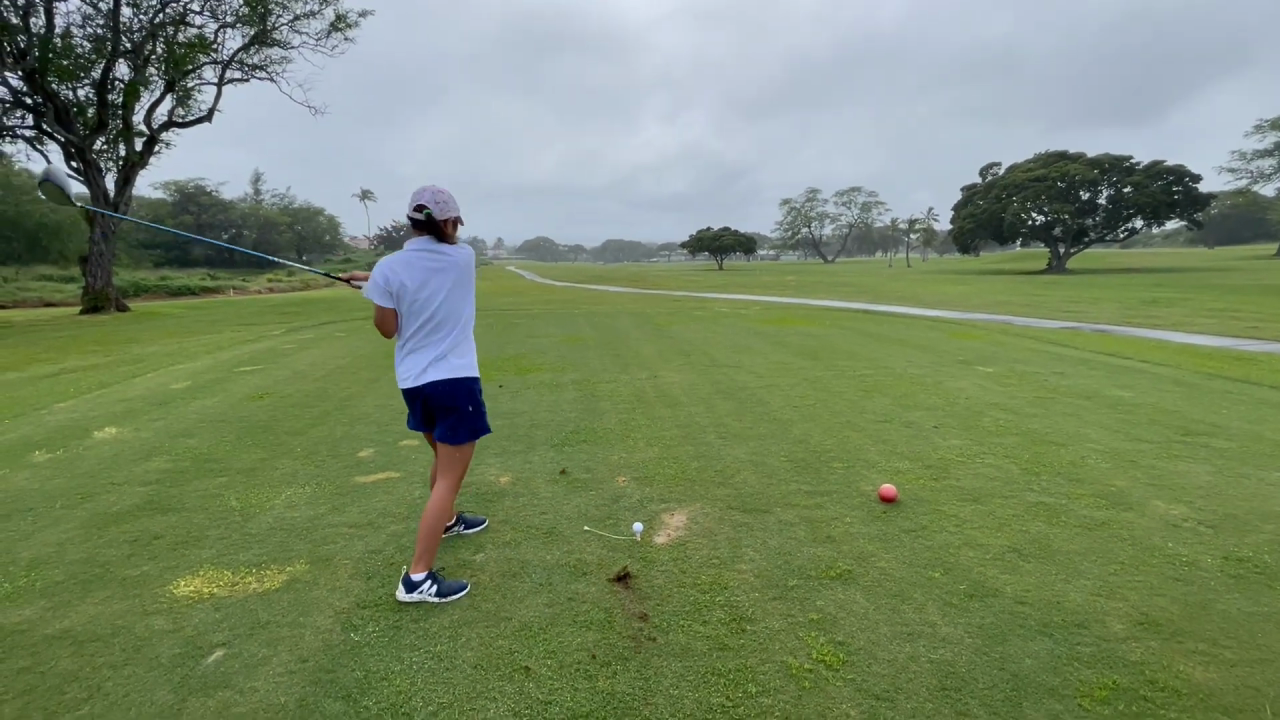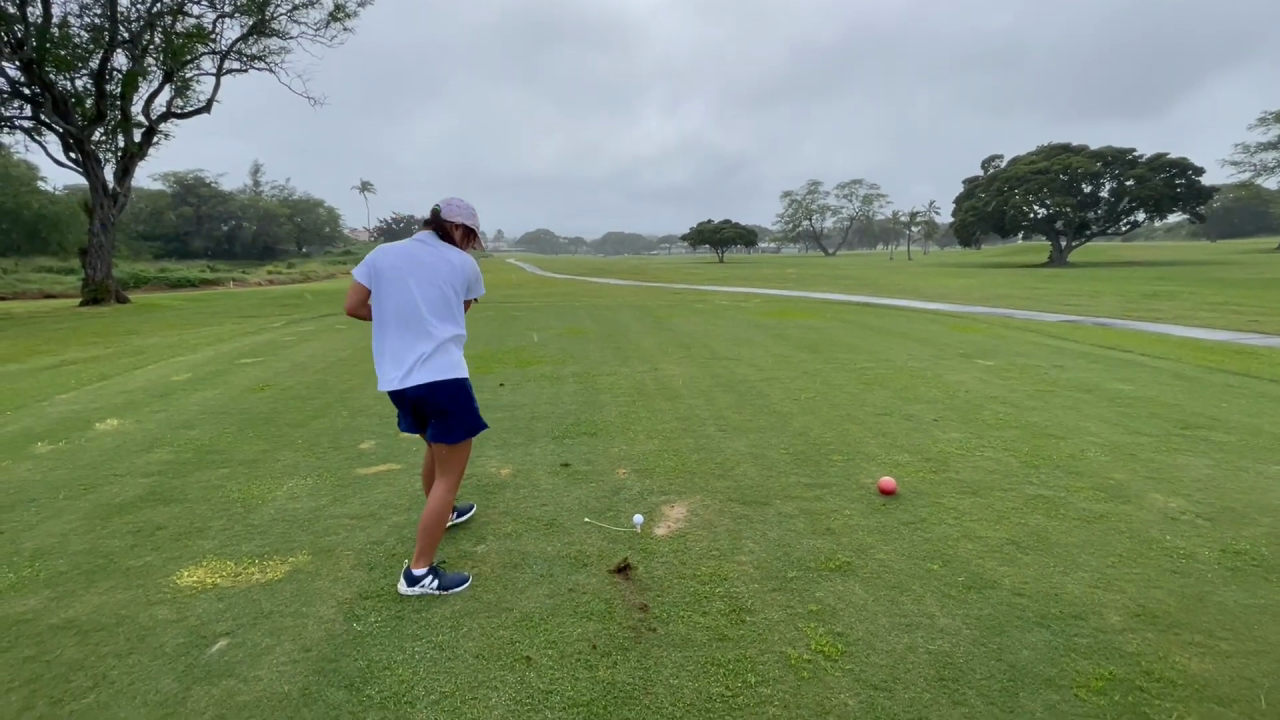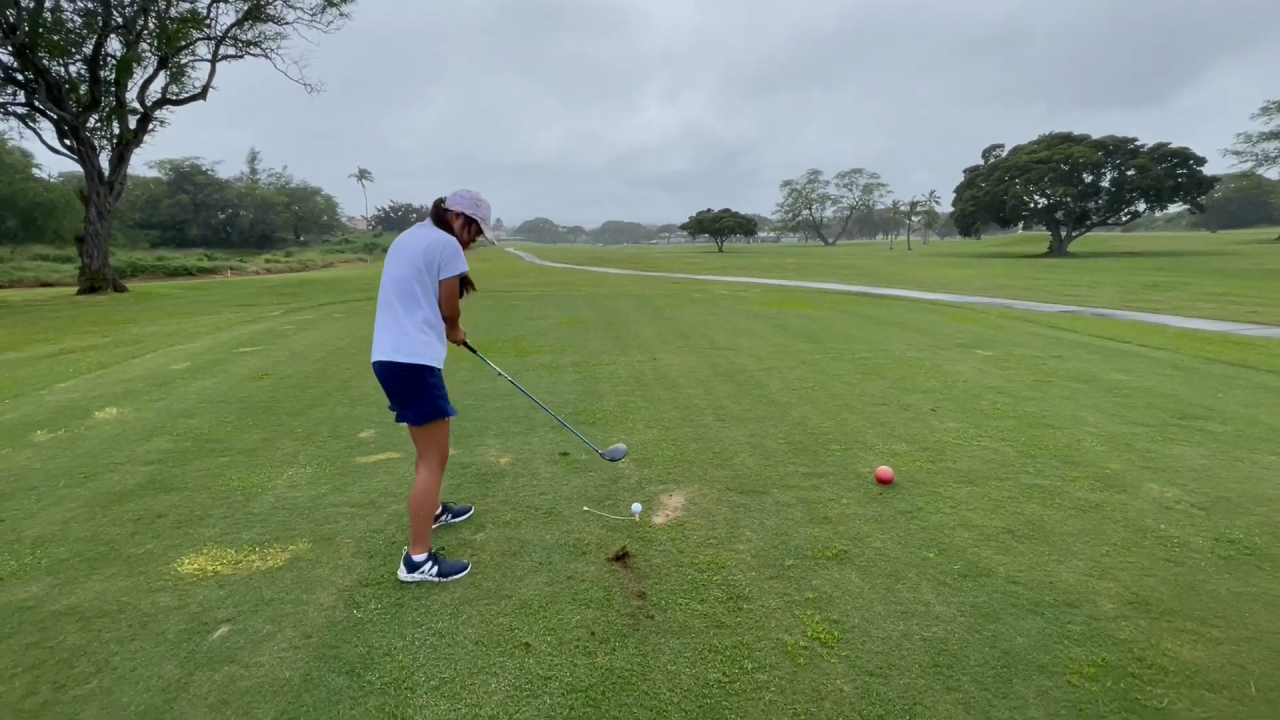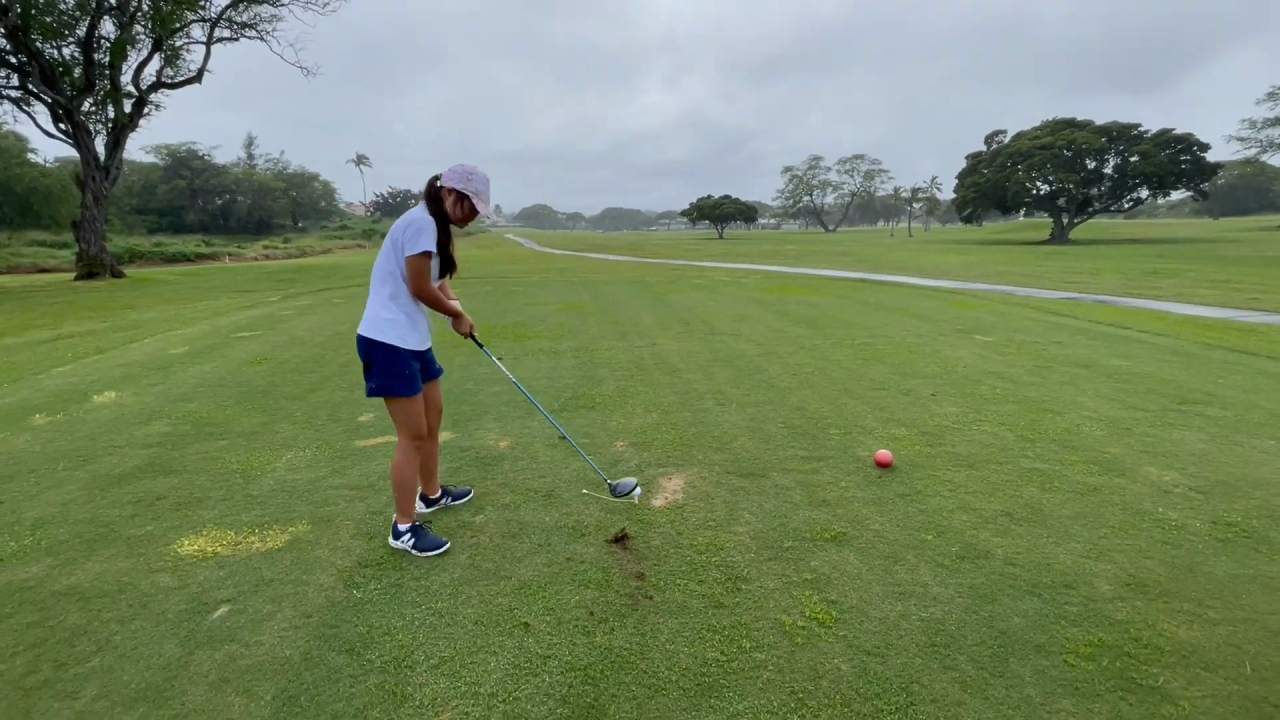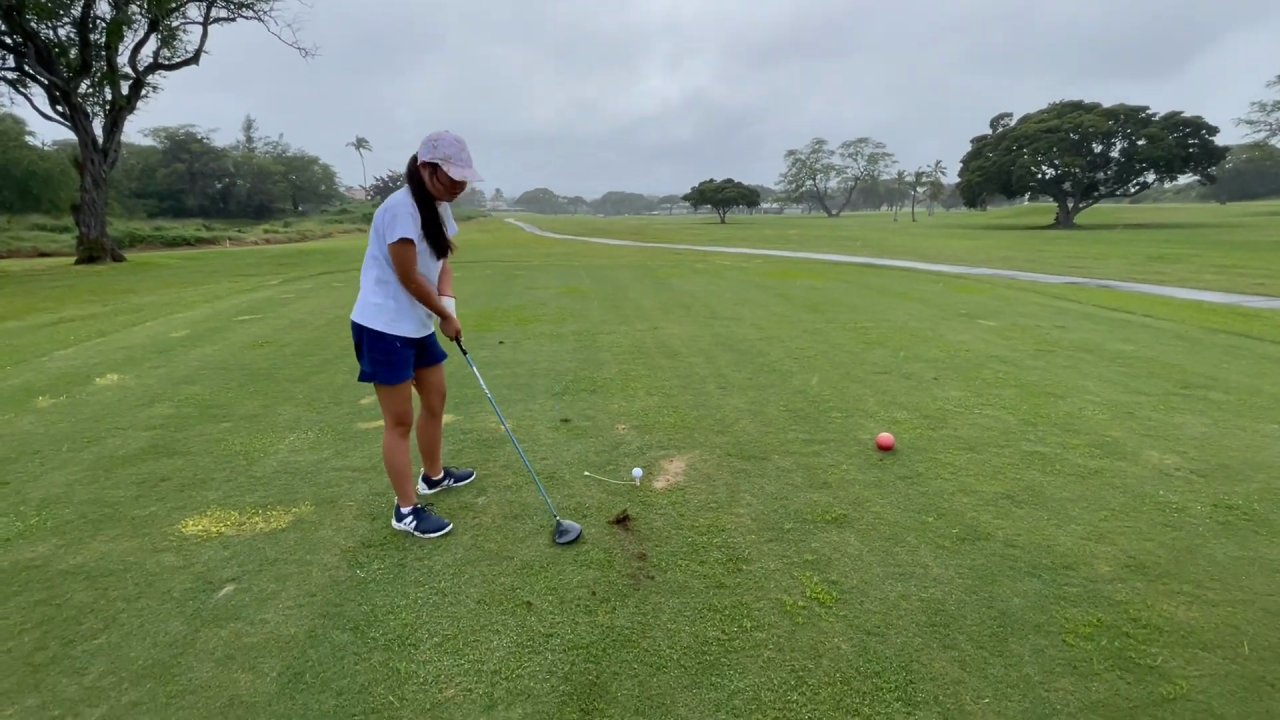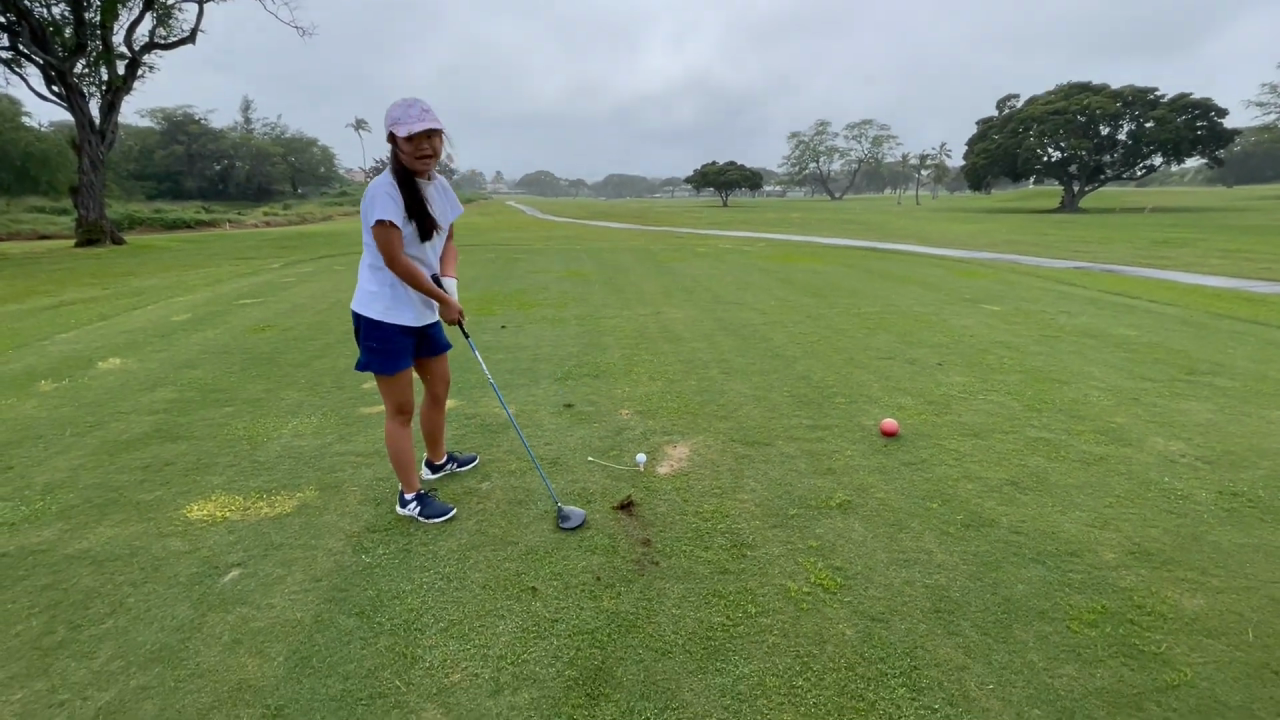
dt=0.3s
person 1, frame 1
left shoulder: (387, 268)
right shoulder: (464, 257)
left elbow: (388, 330)
left hip: (414, 383)
right hip: (457, 381)
left knee: (444, 458)
right knee: (449, 479)
left ankle: (446, 520)
right ankle: (417, 577)
person 1, frame 2
left shoulder: (382, 254)
right shoulder: (464, 265)
left elbow: (354, 306)
left hip: (398, 381)
right hip: (444, 378)
left knee: (438, 451)
right knee: (449, 473)
left ankle: (440, 512)
right ankle: (418, 572)
person 1, frame 3
left shoulder: (405, 239)
right shoulder: (446, 244)
right elbow: (449, 308)
right wrist: (453, 329)
left hip: (389, 357)
right hip: (415, 362)
left knee: (431, 441)
right knee: (433, 458)
left ankle: (432, 509)
right ankle: (418, 558)
person 1, frame 4
left shoulder: (433, 225)
right shoulder: (421, 223)
left elbow: (436, 281)
right elbow: (420, 289)
left wrist: (455, 306)
right wrist: (457, 313)
left hip: (413, 339)
right hip: (389, 341)
left knee: (432, 416)
right knee: (411, 434)
left ankle: (431, 493)
right ankle: (404, 527)
person 1, frame 5
left shoulder: (436, 208)
right shoulder: (401, 209)
left elbow: (440, 262)
right elbow: (406, 277)
left wrist: (447, 302)
right wrist: (446, 317)
left hip: (417, 324)
right hip: (384, 327)
left knee: (435, 399)
right knee: (400, 421)
left ankle: (433, 475)
right ankle: (406, 509)
person 1, frame 6
left shoulder: (439, 185)
right shoulder: (384, 190)
left elbow: (447, 240)
right elbow: (395, 260)
left wrist: (449, 283)
right wrist: (443, 299)
left hip: (423, 312)
right hip: (384, 316)
left knee: (439, 387)
right knee: (400, 408)
left ankle: (437, 459)
right ankle: (410, 495)
